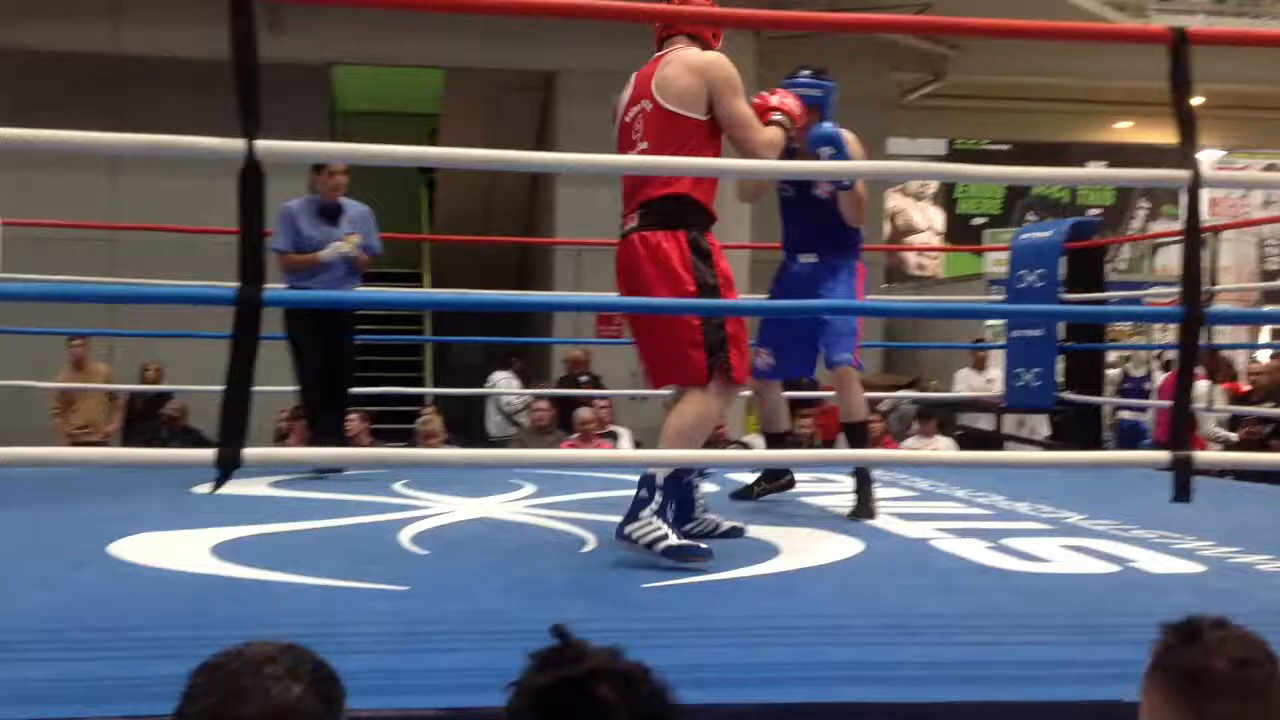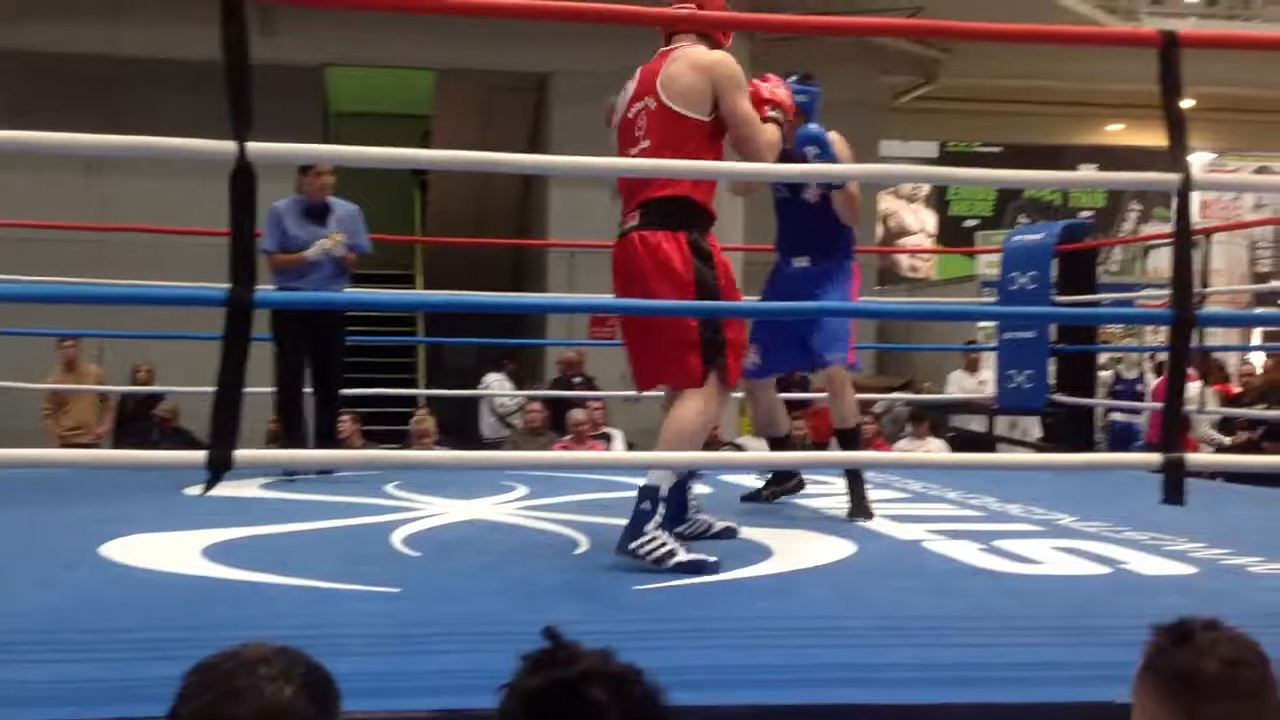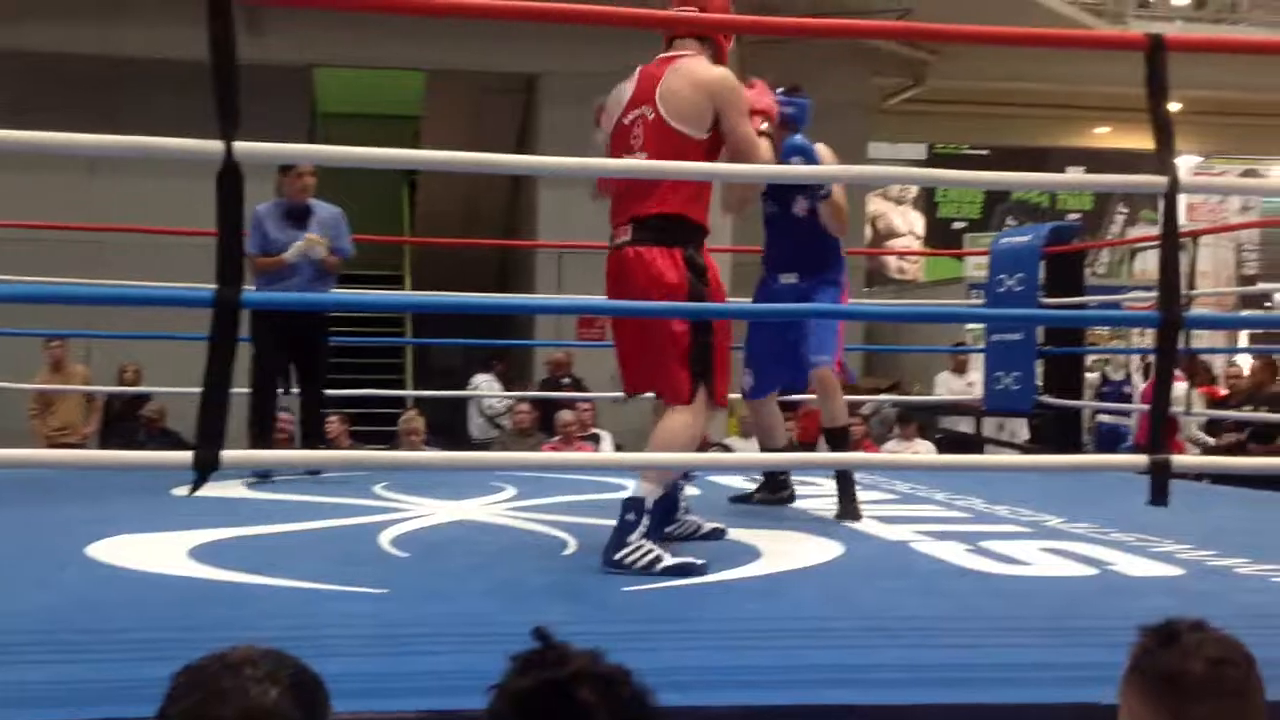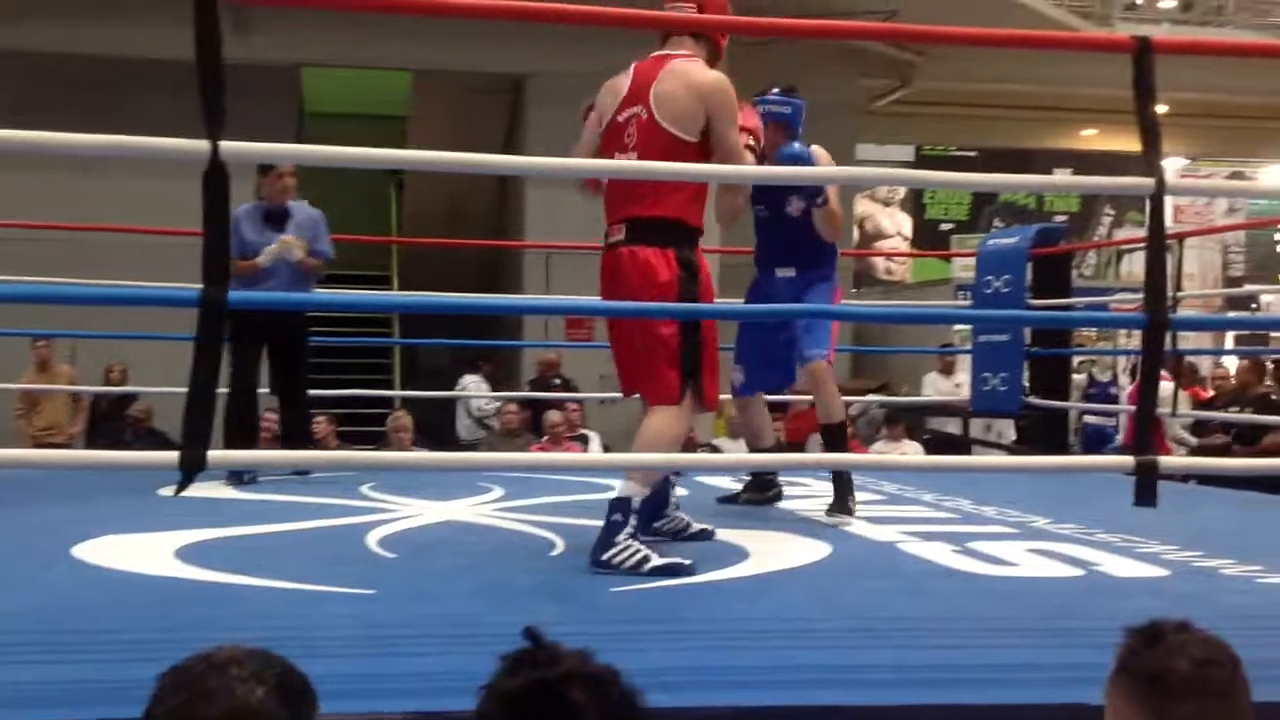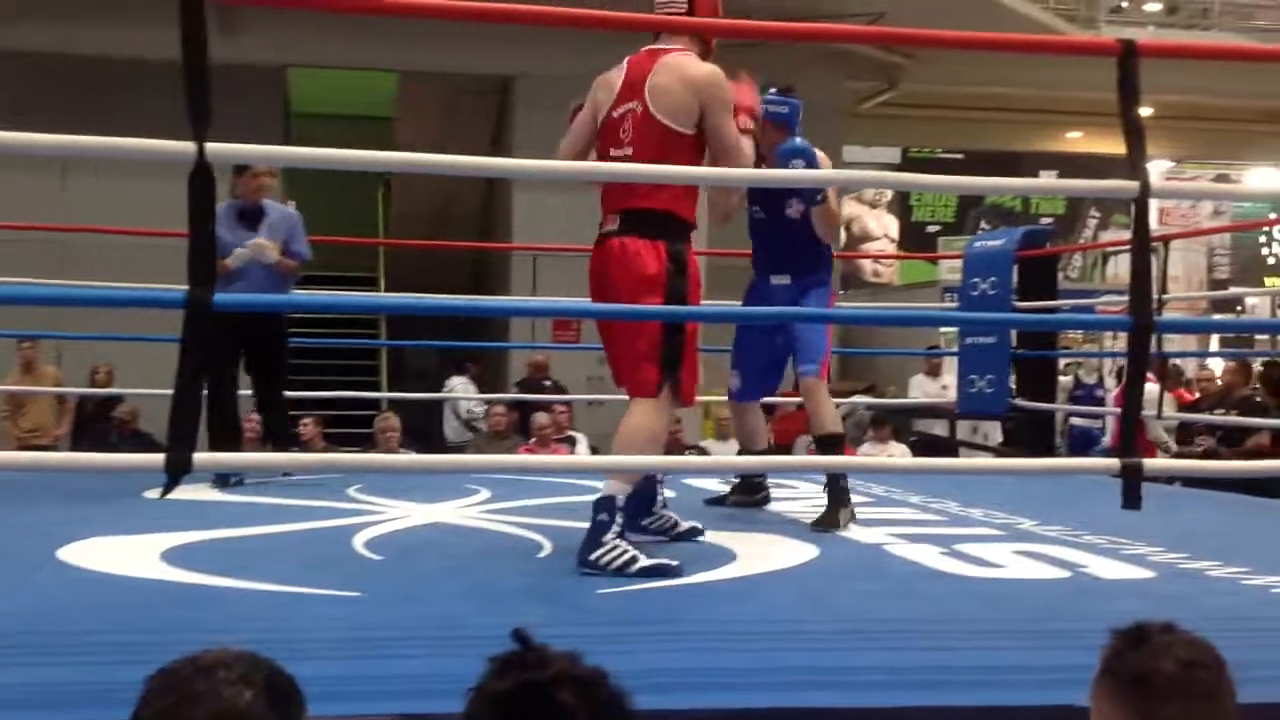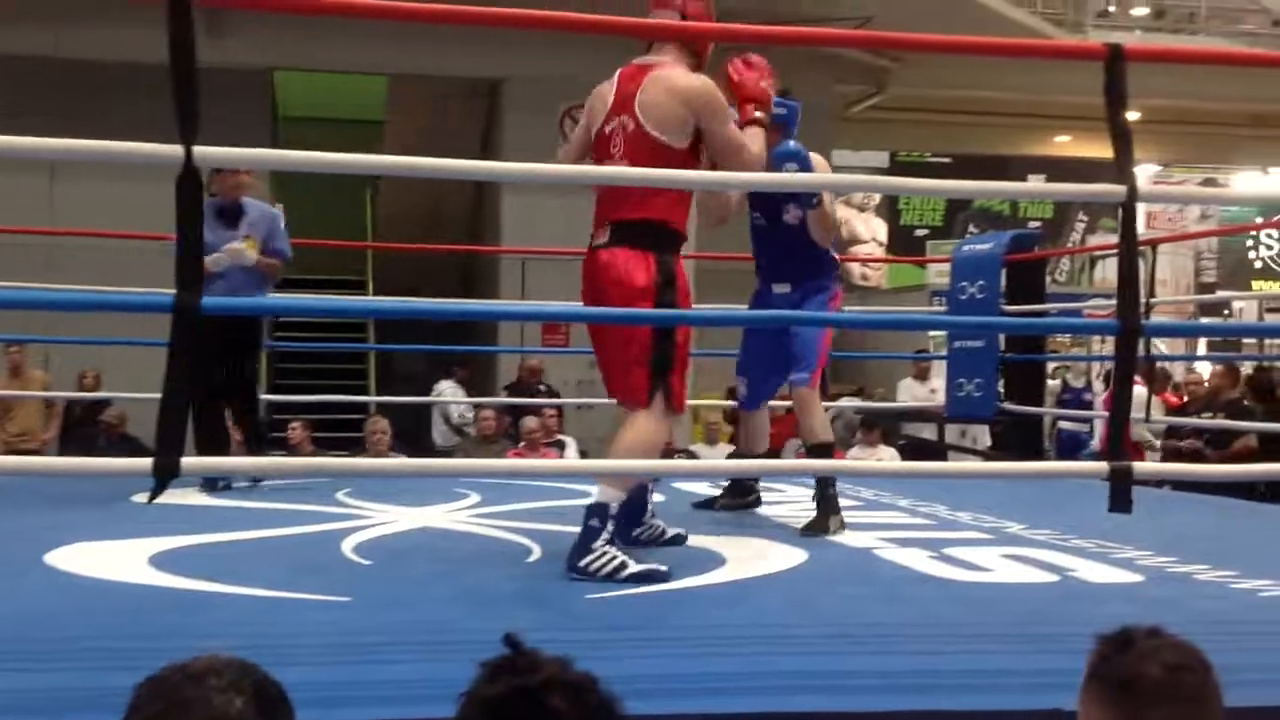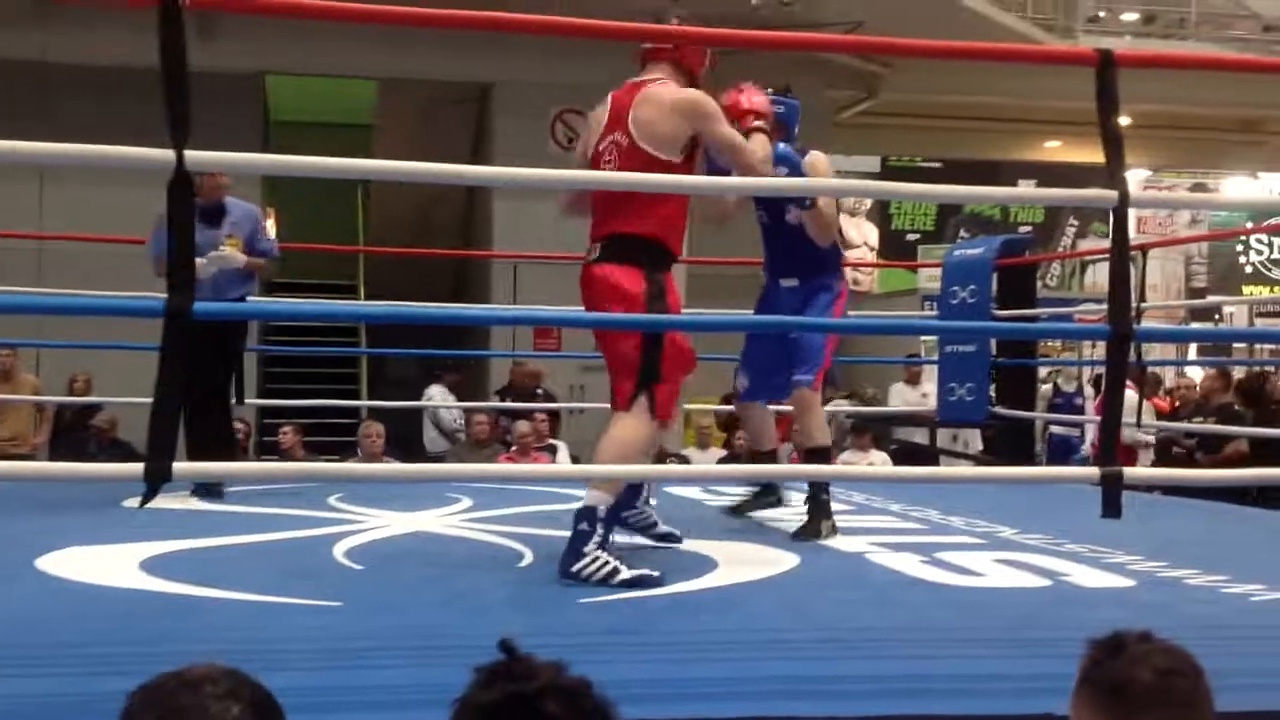
dt=0.1s
person 1, frame 1
left shoulder: (633, 89)
right shoulder: (707, 66)
right elbow: (760, 155)
right wrist: (783, 118)
left hip: (638, 242)
right hip: (678, 239)
left knee: (697, 379)
right knee: (713, 381)
left ankle: (682, 506)
right ankle: (647, 509)
person 1, frame 2
left shoulder: (636, 83)
right shoulder: (714, 64)
right elbow: (760, 156)
right wrist: (775, 109)
left hip: (635, 240)
right hip: (677, 239)
left knee: (690, 379)
right knee: (707, 380)
left ankle: (676, 508)
right ankle: (647, 521)
person 1, frame 3
left shoulder: (625, 88)
right shoulder: (715, 80)
left elbow: (602, 186)
right elbow: (752, 176)
right wrist: (762, 121)
left hip: (627, 253)
right hip: (674, 255)
left knee: (677, 392)
right knee: (695, 397)
left ankle: (666, 510)
right ankle: (631, 533)
person 1, frame 4
left shoulder: (619, 83)
right shoulder: (707, 82)
right elbow: (734, 188)
right wrist: (748, 138)
left hip: (621, 251)
right hip: (666, 255)
left knee: (665, 391)
right knee: (680, 397)
left ankle: (655, 507)
right ankle: (618, 533)
person 1, frame 5
left shoulder: (612, 76)
right shoulder: (701, 76)
left elbow: (565, 159)
right elbow: (734, 173)
right wrist: (744, 120)
left hip: (610, 243)
right hip: (655, 250)
left knee: (652, 385)
right knee: (661, 393)
left ankle: (645, 505)
right ankle: (604, 534)
person 1, frame 6
left shoulder: (606, 91)
right shoulder: (693, 88)
left elbow: (564, 169)
right elbow: (748, 169)
right wrist: (756, 106)
left hip: (604, 256)
right hip: (647, 262)
left knee: (647, 397)
right knee: (654, 405)
left ankle: (633, 515)
right ankle: (596, 539)
person 1, frame 7
left shoulder: (603, 111)
right shoulder: (684, 102)
left elbow: (571, 203)
right elbow: (756, 167)
right wrist: (754, 118)
left hip: (608, 268)
right hip: (638, 277)
left knee: (664, 387)
right knee: (642, 408)
left ankle: (629, 499)
right ankle: (584, 546)
person 2, frame 1
left shoulder: (843, 142)
right shoulder: (779, 145)
left elbow: (857, 218)
right elbow: (748, 194)
left wrist: (843, 174)
left hip: (837, 268)
right hip: (794, 269)
left knee: (843, 369)
right knee: (764, 375)
left ankle: (864, 481)
right ankle: (778, 469)
person 2, frame 2
left shoulder: (831, 144)
left elbow: (852, 216)
right elbow: (740, 189)
left hip: (832, 271)
right hip: (788, 271)
left knee: (835, 370)
right knee: (756, 375)
left ankle: (856, 484)
right ankle: (786, 472)
person 2, frame 3
left shoulder: (819, 156)
left elbow: (839, 227)
left wrist: (819, 185)
left hip: (821, 284)
right hip: (776, 285)
left knee: (823, 373)
right knee: (757, 390)
left ankle: (846, 485)
right ankle: (777, 481)
person 2, frame 4
left shoulder: (816, 158)
left elbow: (832, 233)
left wrist: (816, 190)
left hip: (814, 281)
right hip: (768, 285)
left knee: (817, 367)
right knee: (745, 389)
left ankle: (842, 482)
right ankle: (765, 481)
person 2, frame 5
left shoulder: (812, 159)
left elbow: (830, 233)
left wrist: (814, 189)
left hip: (811, 287)
right hip: (765, 288)
left knee: (811, 380)
right knee: (744, 393)
left ankle: (839, 496)
right ankle: (752, 483)
person 2, frame 6
left shoulder: (811, 163)
left elbow: (827, 238)
left wrist: (810, 194)
left hip: (814, 292)
right hip: (770, 294)
left knee: (803, 388)
right knee: (751, 399)
left ankle: (828, 503)
right ankle: (744, 486)
person 2, frame 7
left shoulder: (814, 163)
left elbow: (826, 234)
left wrist: (806, 191)
right wrist: (715, 169)
left hip: (821, 289)
right hip: (779, 291)
left knee: (803, 391)
right knee: (750, 394)
left ankle: (821, 509)
right ankle: (768, 484)
person 3, frame 1
left shoulder: (360, 213)
right shoulder: (293, 211)
left elbow: (366, 264)
right elbow: (286, 262)
left wrist: (354, 254)
right wrist: (324, 255)
left hip: (340, 304)
right hip: (303, 304)
left knee: (338, 379)
right knee: (311, 378)
left ankle: (333, 448)
right ankle: (318, 444)
person 3, frame 2
left shoulder: (349, 212)
right shoulder: (280, 211)
left elbow: (354, 263)
right elbow: (274, 262)
left wrist: (340, 253)
right wrist: (310, 254)
left hip: (330, 305)
right hip: (291, 305)
left knee: (328, 380)
right knee: (290, 378)
left ankle: (326, 450)
right ankle: (291, 448)
person 3, frame 3
left shoulder: (331, 215)
right shoulder: (263, 214)
left elbow: (338, 266)
right elbow: (256, 265)
left wrist: (320, 254)
right wrist: (290, 256)
left hip: (312, 309)
right hip: (270, 309)
left knee: (313, 383)
right knee: (265, 381)
left ankle: (314, 453)
right ankle: (261, 453)
person 3, frame 4
left shoulder: (311, 217)
right shoulder: (242, 217)
left elbow: (318, 268)
right elbow: (234, 268)
left wrist: (298, 257)
right wrist: (263, 260)
left hip: (291, 313)
right hip: (248, 312)
left knee: (292, 387)
right knee: (242, 387)
left ankle: (298, 454)
person 3, frame 5
left shoulder: (287, 218)
right shoulder: (217, 217)
left elbow: (294, 270)
left wrist: (272, 258)
right wrist: (232, 262)
left hip: (267, 315)
right hip: (224, 313)
left knee: (270, 387)
right knee: (221, 389)
left ankle: (281, 454)
person 3, frame 6
left shoulder: (266, 215)
left elbow: (277, 269)
left wrist: (251, 259)
right wrist: (210, 264)
left hip: (246, 315)
right hip: (204, 314)
left knee: (240, 391)
right knee: (207, 393)
left ankle: (256, 453)
person 3, frame 7
left shoulder: (248, 214)
left elbow: (265, 265)
right elbow: (161, 267)
left wrist: (240, 261)
right wrist: (193, 268)
left knee: (216, 392)
right knee: (193, 394)
